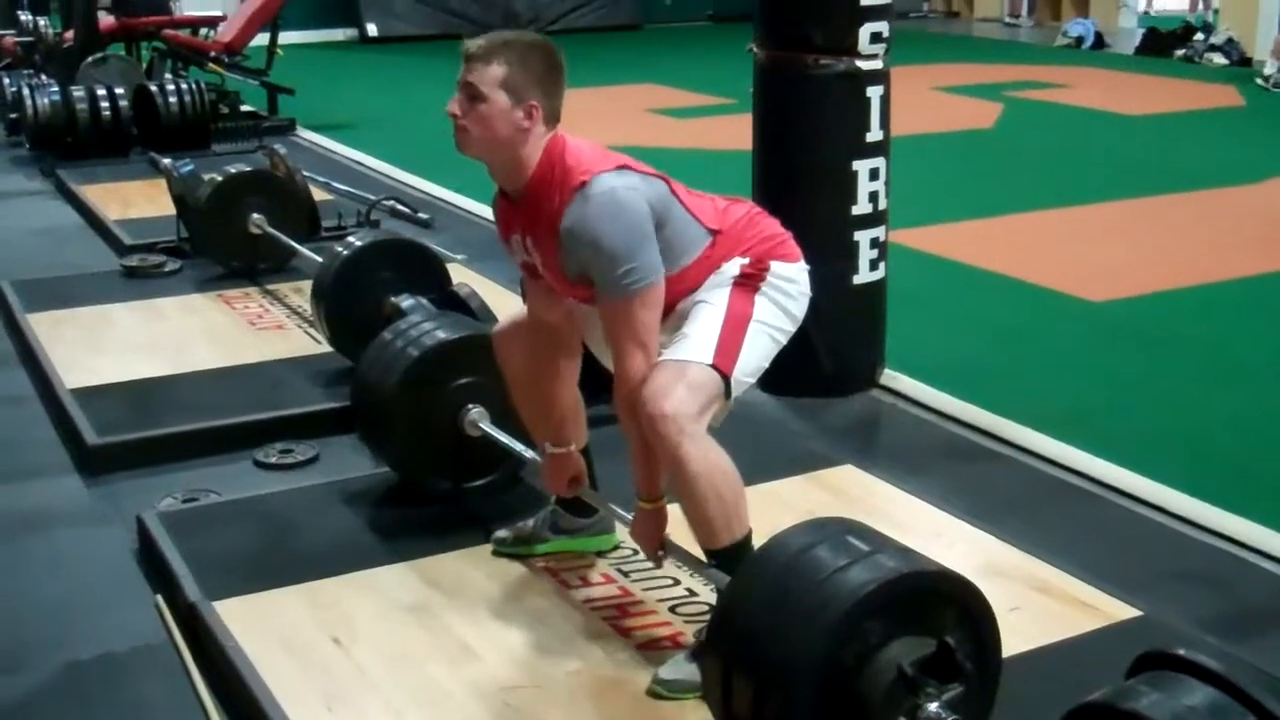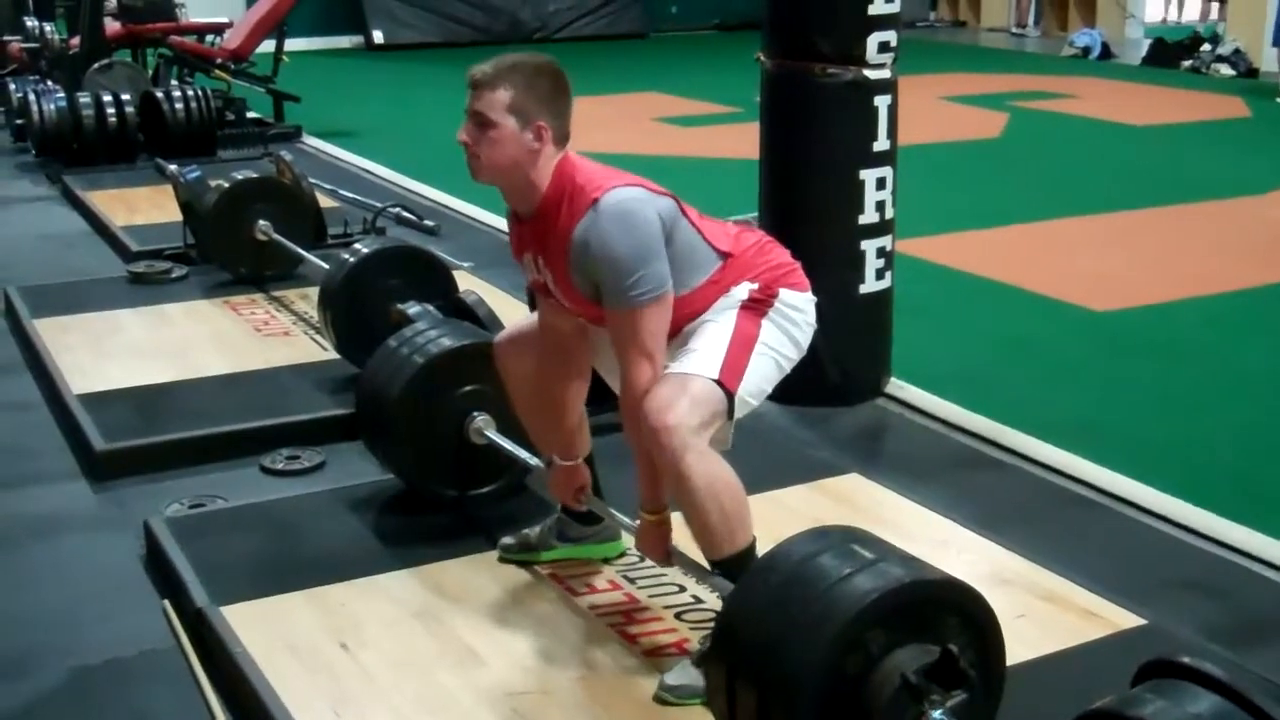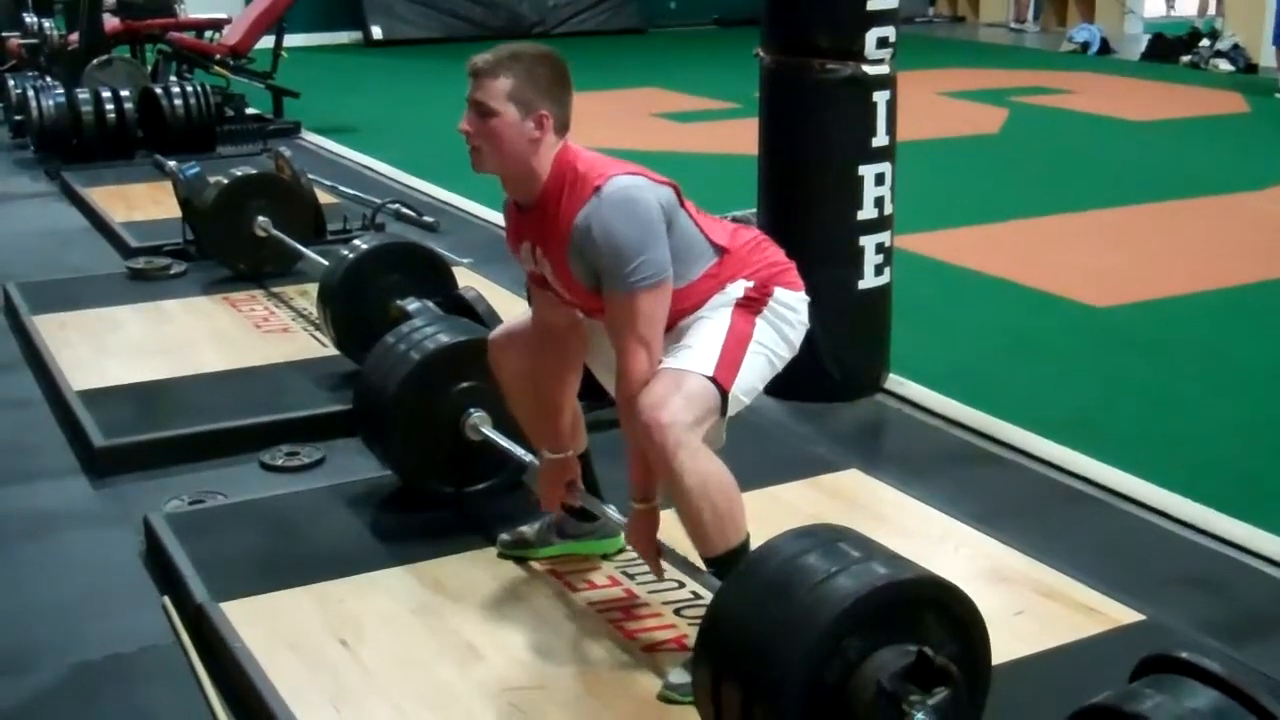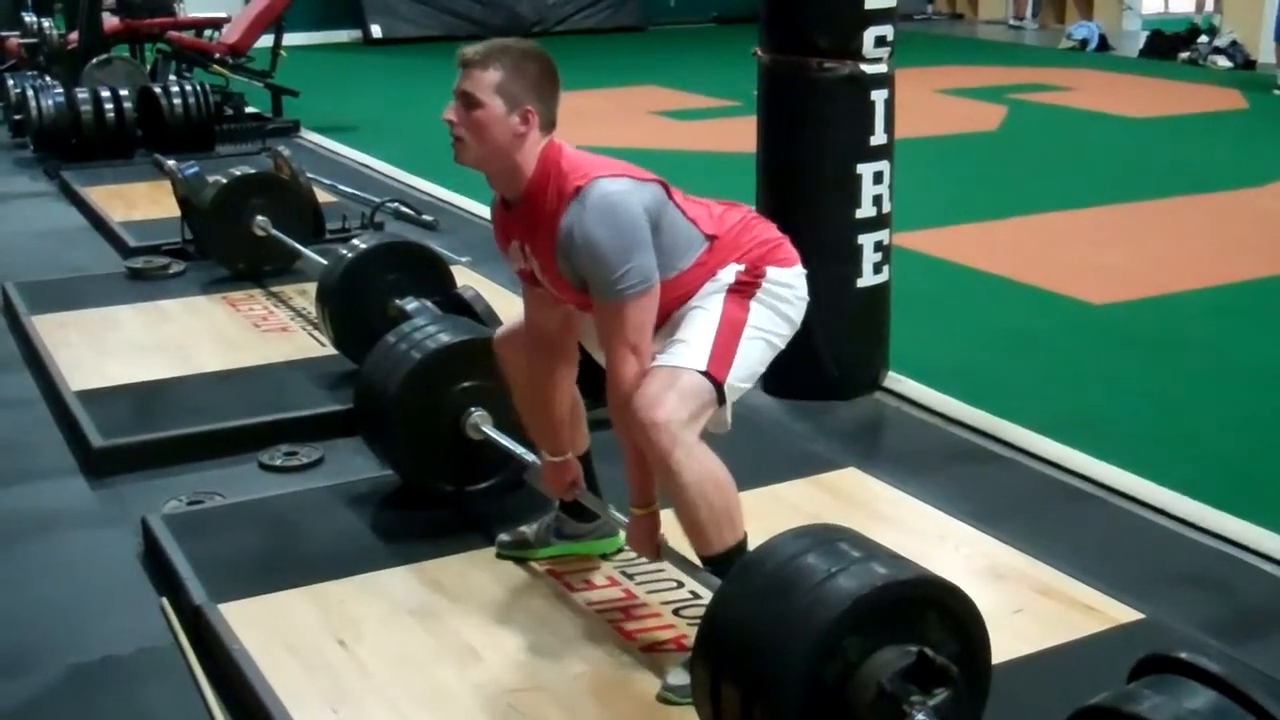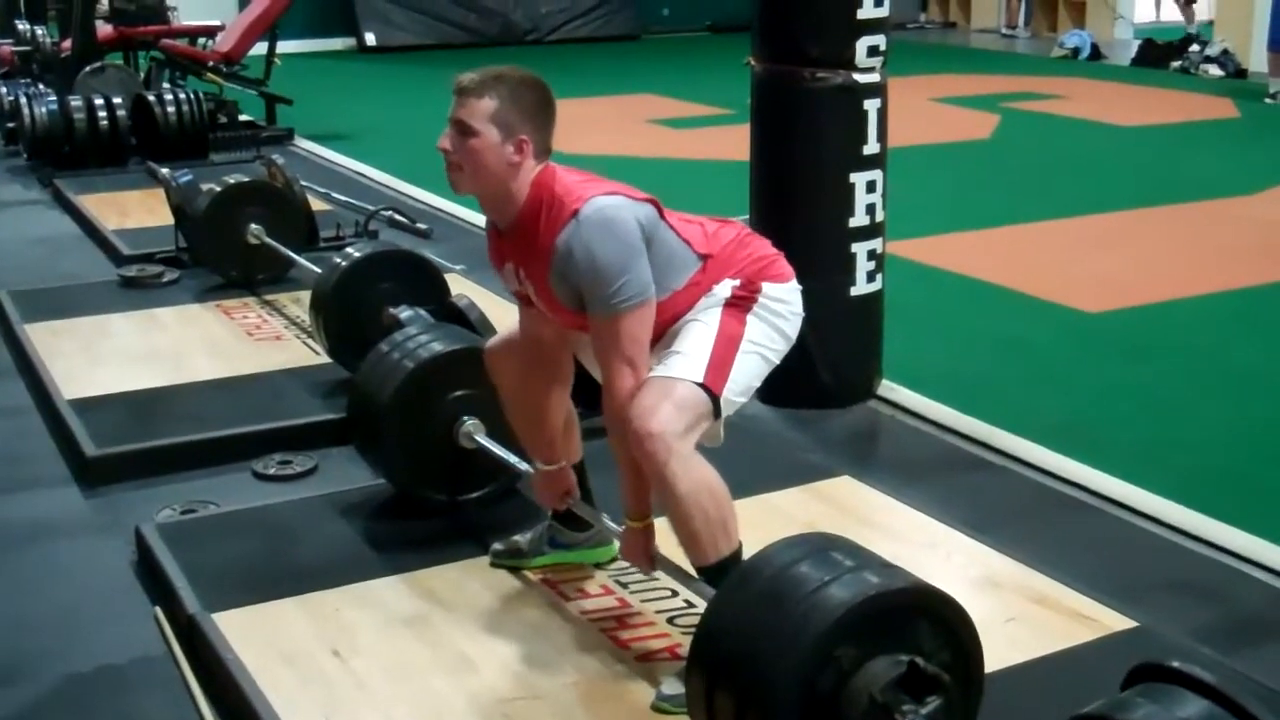
dt=1s
person 1, frame 1
left shoulder: (598, 203)
right shoulder: (515, 197)
left elbow: (634, 365)
right elbow: (554, 326)
left wrist: (649, 502)
right wrist: (560, 448)
left hip: (753, 271)
right hip: (668, 279)
left knee: (667, 408)
right knee: (515, 340)
right ankle: (578, 513)
person 1, frame 2
left shoulder: (609, 218)
right shoulder: (527, 212)
left elbow: (641, 377)
right elbow: (563, 338)
left wrist: (653, 515)
right wrist: (567, 458)
left hip: (759, 297)
right hip: (675, 305)
left knee: (670, 421)
right knee: (518, 350)
right ankle: (585, 523)
person 1, frame 3
left shoulder: (613, 204)
right shoulder: (523, 204)
left elbow: (637, 365)
right elbow: (555, 332)
left wrist: (643, 505)
right wrist: (556, 453)
left hip: (750, 296)
right hip: (669, 303)
left knee: (663, 419)
right knee: (511, 348)
right ankle: (583, 519)
person 1, frame 4
left shoulder: (595, 207)
right shoulder: (511, 204)
left elbow: (629, 369)
right elbow: (550, 332)
left wrist: (643, 507)
right wrist: (558, 456)
left hip: (750, 277)
right hip: (670, 287)
left knee: (659, 417)
right knee: (515, 346)
right ankle: (582, 517)
person 1, frame 5
left shoulder: (590, 226)
right shoulder: (506, 225)
left elbow: (624, 384)
right elbow: (547, 346)
left wrist: (637, 519)
right wrist: (550, 462)
left hip: (744, 295)
right hip: (665, 303)
left knee: (654, 428)
right knee: (506, 357)
right ankle: (576, 526)
